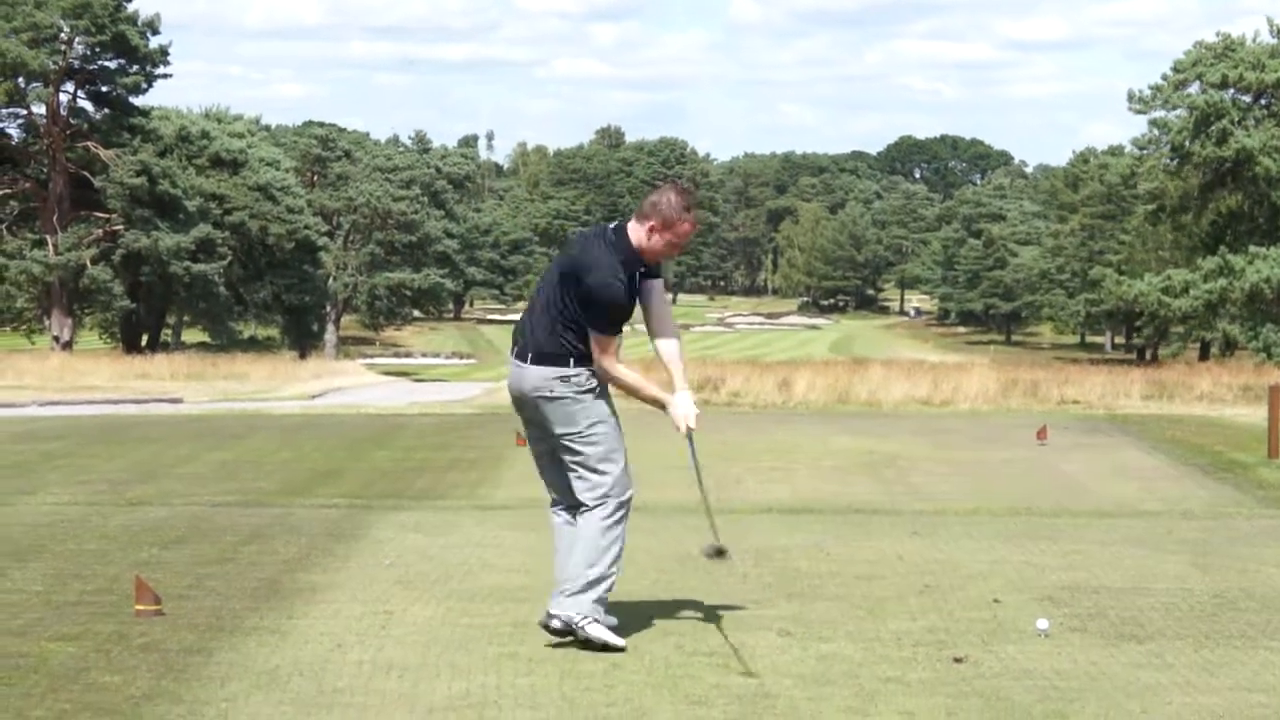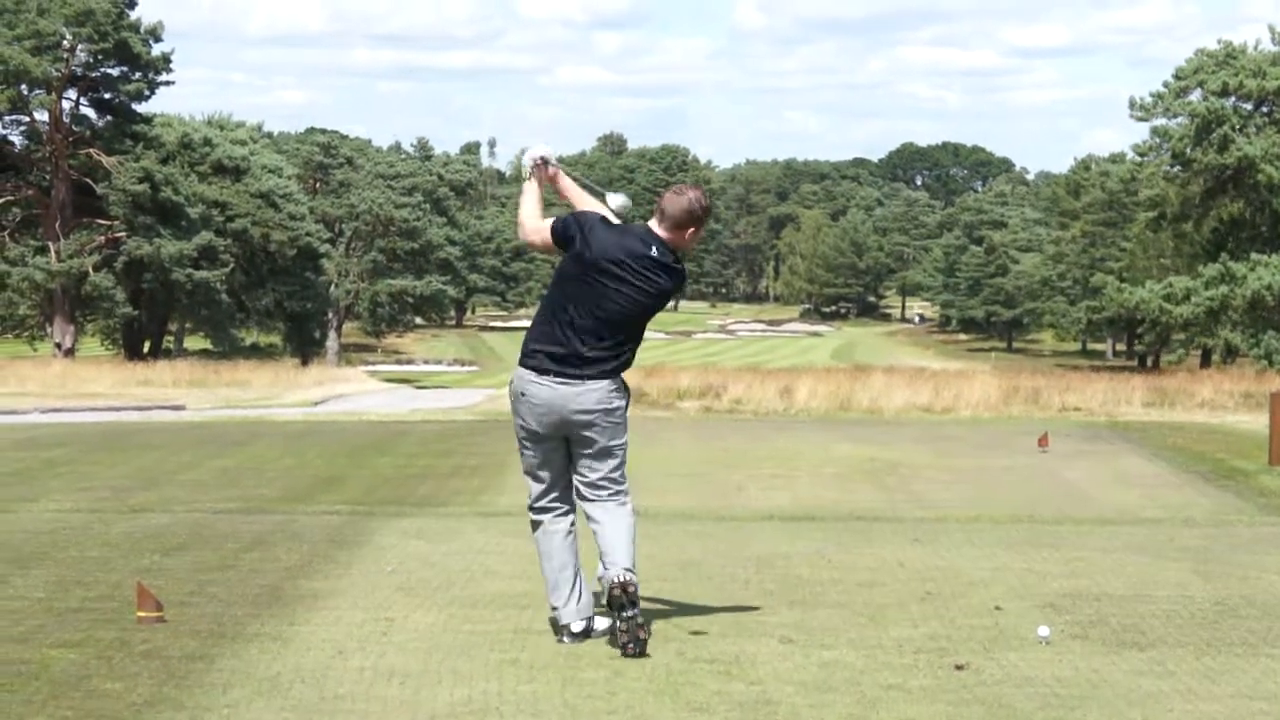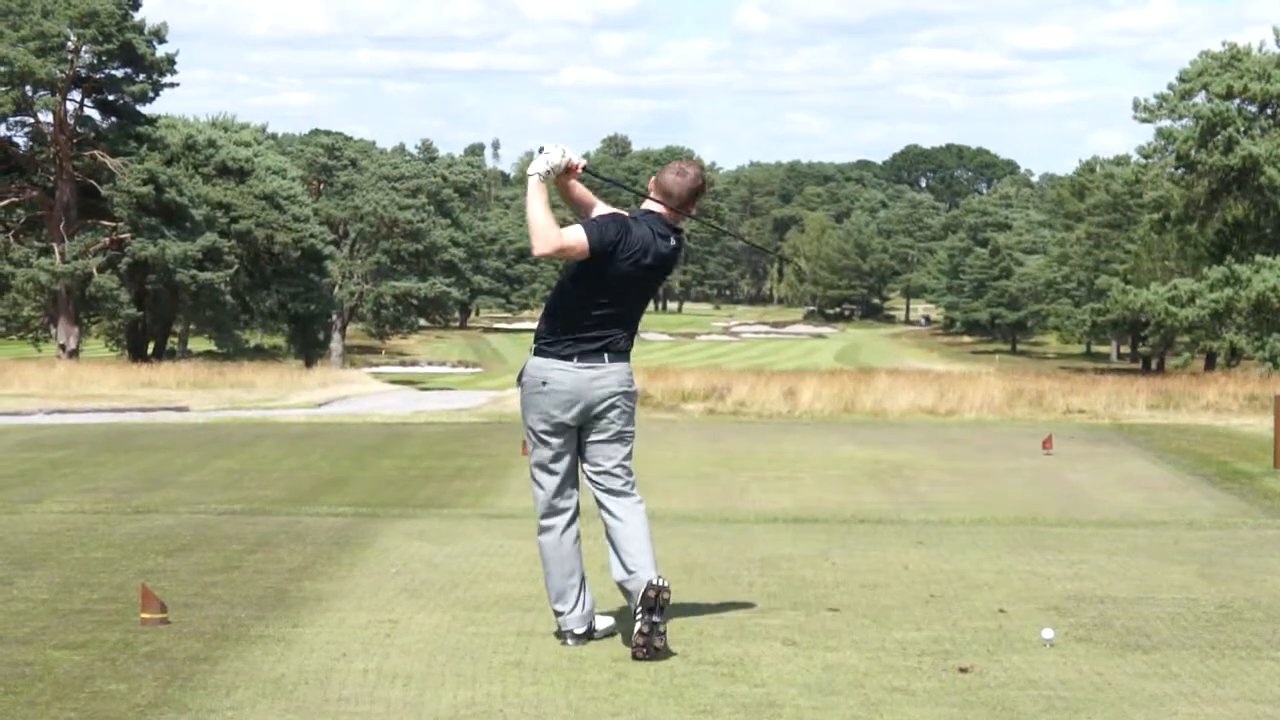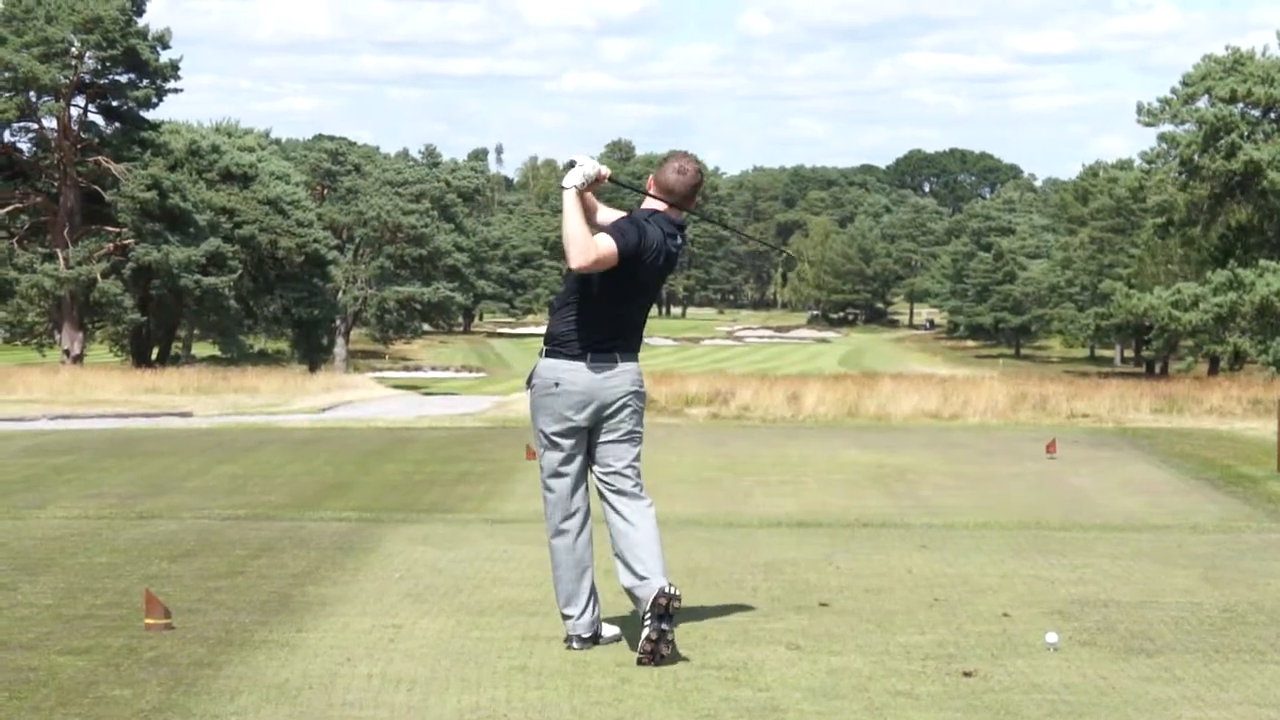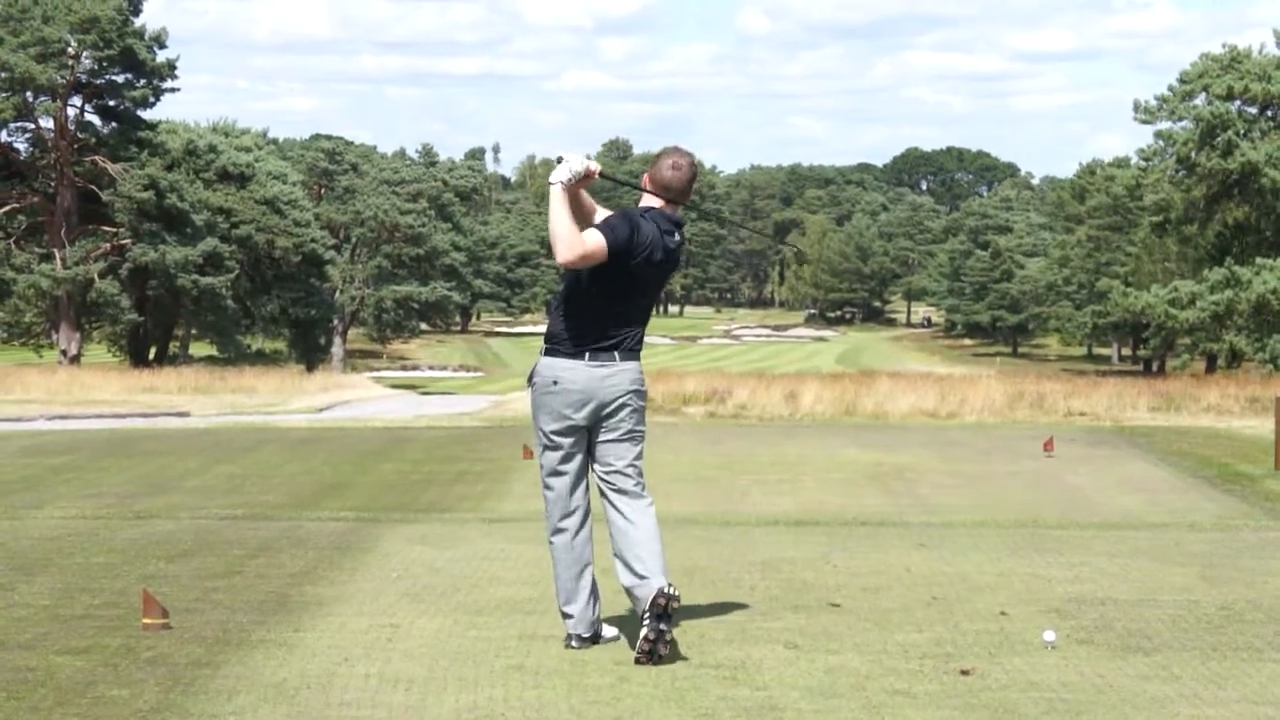
dt=0.3s
person 1, frame 1
right shoulder: (604, 274)
left elbow: (664, 328)
right elbow: (607, 365)
left wrist: (680, 390)
right wrist: (665, 399)
left hip: (529, 373)
right hip: (563, 380)
left knee: (568, 496)
right knee: (608, 492)
left ankle: (574, 605)
right ankle: (575, 610)
person 1, frame 2
left shoulder: (592, 233)
right shoulder: (671, 278)
left elbow: (529, 232)
left wrist: (537, 179)
right wrist: (558, 178)
left hip: (534, 385)
right hip: (596, 395)
left knee: (549, 503)
right knee: (607, 497)
left ankle: (573, 616)
right ankle: (619, 581)
person 1, frame 3
left shoulder: (619, 231)
right shoulder: (667, 243)
left elbow: (545, 245)
right elbow: (593, 209)
left wrist: (538, 177)
right wrist: (565, 179)
left hip: (552, 374)
right hip: (610, 376)
left knee: (555, 503)
right knee: (617, 490)
left ankle: (574, 619)
right ankle: (645, 586)
person 1, frame 4
left shoulder: (636, 230)
right shoulder: (666, 237)
left elbow: (580, 257)
right elbow: (598, 214)
left wrist: (573, 187)
right wrist: (582, 188)
left hip: (564, 375)
right hip: (620, 377)
left knee: (565, 505)
right knee: (626, 492)
left ankle: (580, 624)
right ankle: (655, 593)
person 1, frame 5
left shoulder: (630, 227)
right shoulder: (669, 241)
left elbow: (568, 253)
right elbow: (601, 226)
left wrist: (559, 186)
right wrist: (576, 190)
left hip: (563, 373)
right hip: (622, 376)
left knee: (565, 504)
right knee: (627, 492)
left ankle: (581, 623)
right ankle: (654, 593)
